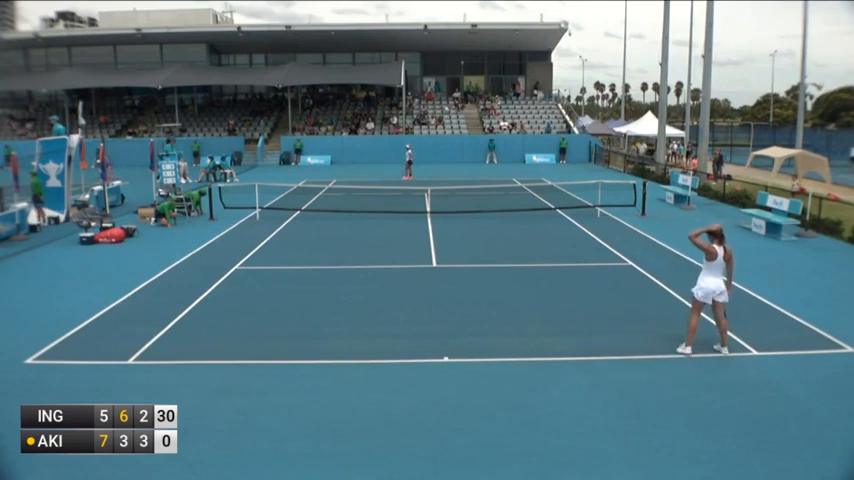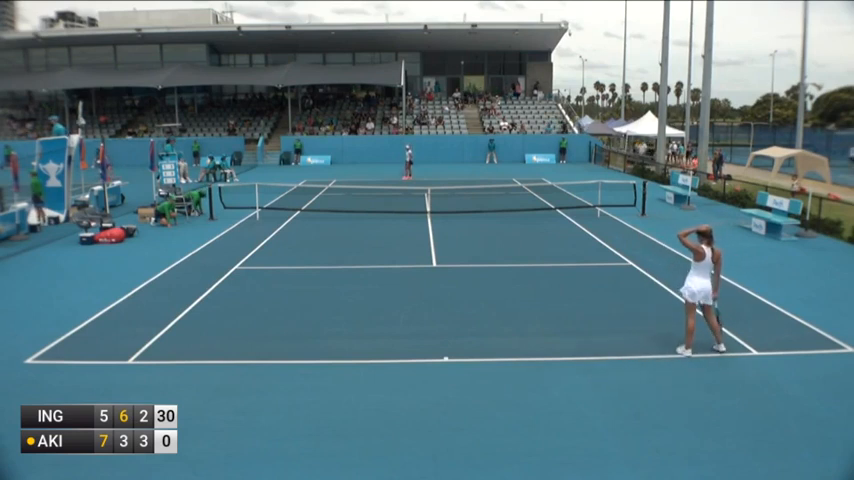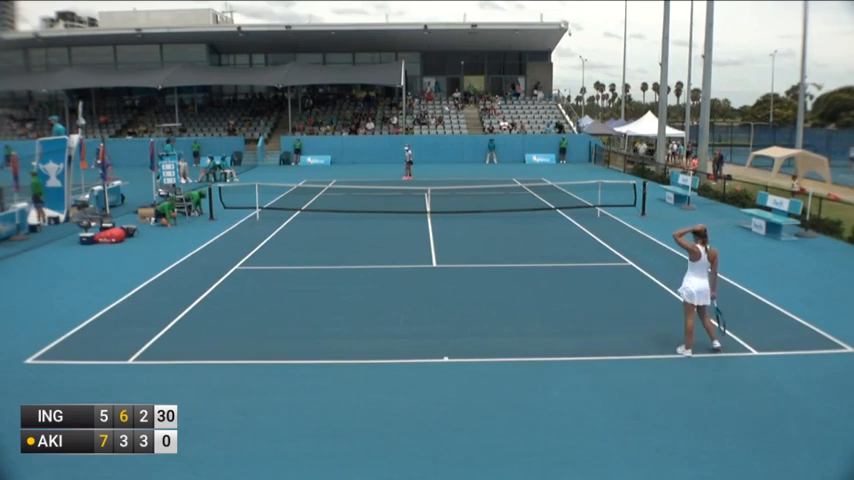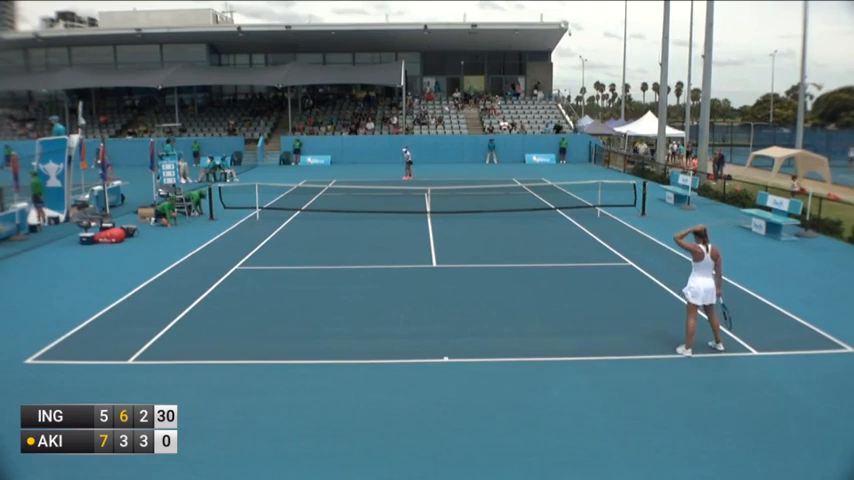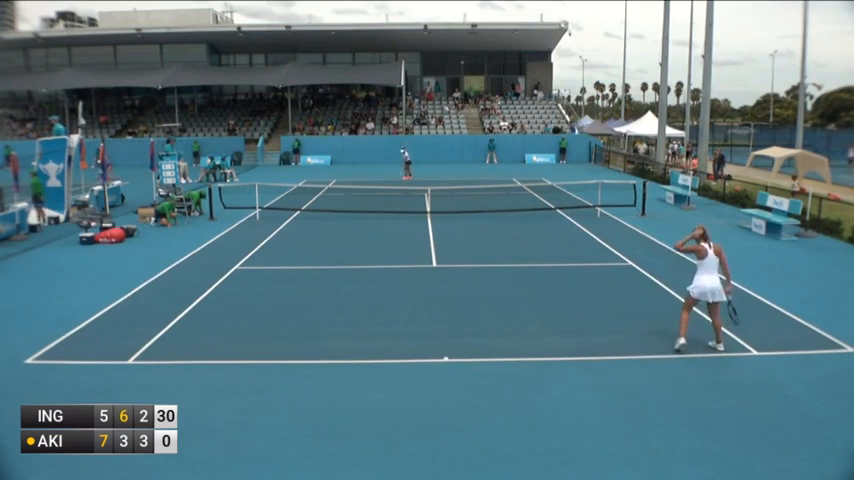
dt=0.3s
person 1, frame 1
left shoulder: (709, 249)
right shoulder: (728, 252)
left elbow: (691, 236)
right elbow: (730, 272)
left wrist: (706, 229)
right wrist: (729, 288)
left hip: (705, 285)
right hip: (719, 286)
left knee: (694, 315)
right knee: (721, 317)
left ankle: (687, 346)
right ankle: (723, 346)
person 1, frame 2
left shoulder: (697, 249)
right shoulder: (717, 253)
left elbow: (680, 235)
right elbow: (717, 274)
left wrist: (696, 229)
right wrist: (715, 291)
left hip: (693, 285)
right hip: (706, 286)
left knee: (690, 318)
right knee: (710, 316)
left ankle: (687, 348)
right ankle: (720, 344)
person 1, frame 3
left shoulder: (693, 249)
right shoulder: (713, 252)
left elbow: (676, 235)
right elbow: (714, 273)
left wrist: (691, 229)
right wrist: (713, 290)
left hip: (691, 286)
right hip: (704, 286)
left knee: (689, 318)
right knee: (704, 316)
left ankle: (687, 348)
right ankle: (715, 341)
person 1, frame 4
left shoulder: (695, 249)
right shoulder: (715, 251)
left elbow: (676, 238)
right elbow: (718, 272)
left wrist: (691, 229)
right wrist: (719, 287)
left hip: (696, 286)
right hip: (709, 285)
left knee: (691, 317)
right knee: (712, 315)
left ankle: (687, 348)
right ankle: (718, 343)
person 1, frame 5
left shoulder: (698, 248)
right shoulder: (718, 249)
left elbow: (677, 247)
right elbow: (726, 268)
left wrist: (691, 236)
right wrist: (729, 284)
left hip: (700, 284)
right hip: (715, 284)
left knee: (685, 310)
right knee: (714, 315)
left ankle: (681, 338)
right ankle: (719, 343)
